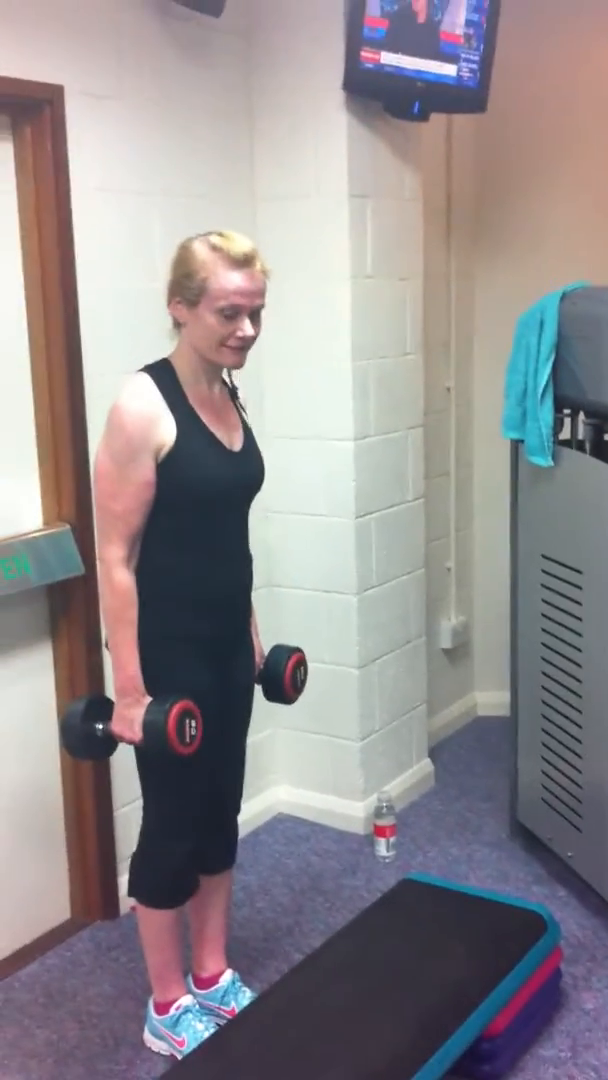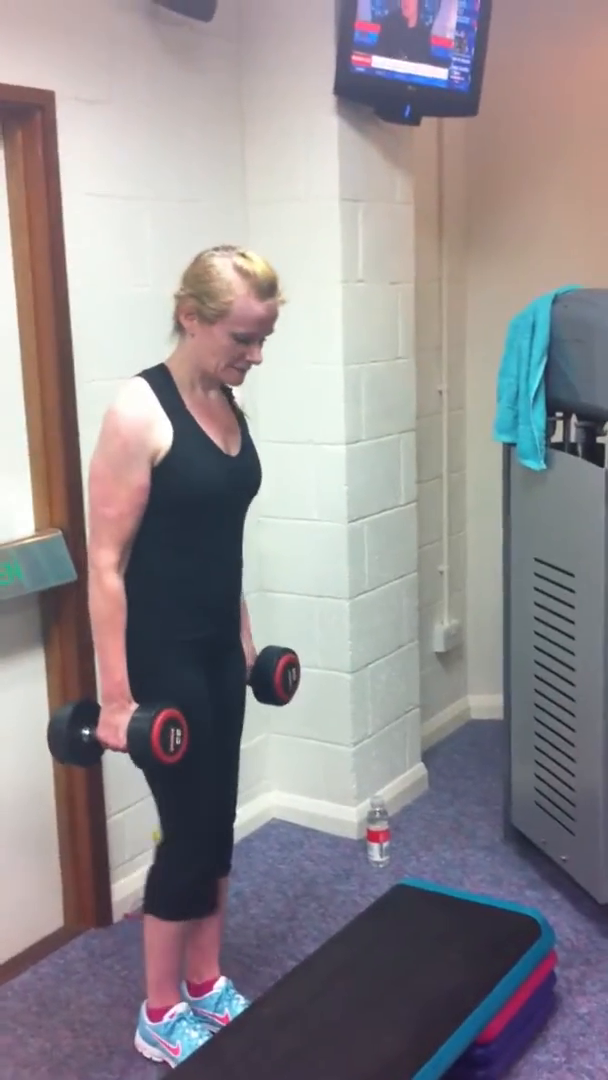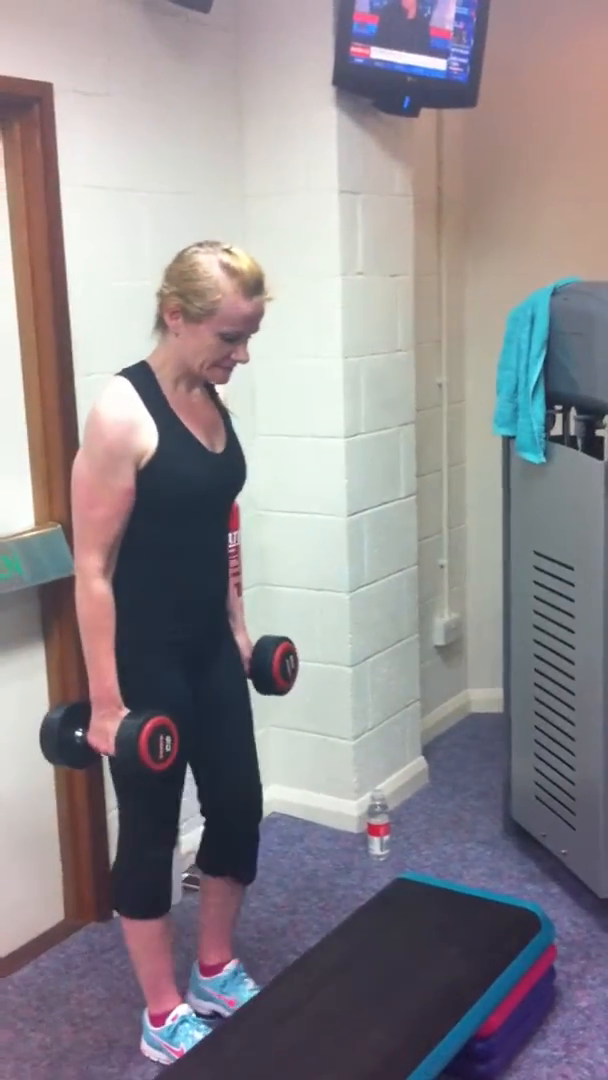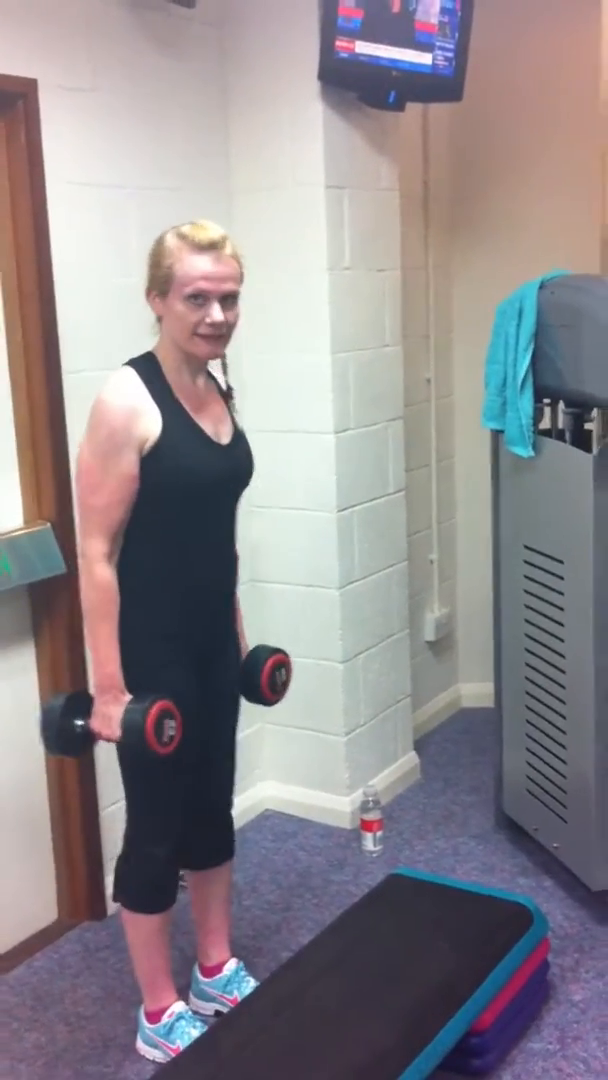
dt=0.5s
person 1, frame 1
left shoulder: (230, 396)
right shoulder: (143, 406)
right elbow: (115, 558)
left wrist: (252, 634)
right wrist: (128, 687)
left hip: (227, 644)
right hip: (169, 651)
left knee: (219, 811)
right knee: (173, 821)
left ankle: (213, 978)
right ankle: (167, 1007)
person 1, frame 2
left shoulder: (227, 404)
right shoulder: (138, 411)
right elbow: (105, 563)
left wrist: (244, 635)
right wrist: (115, 693)
left hip: (217, 647)
right hip: (160, 656)
left knee: (217, 819)
right knee: (190, 830)
left ankle: (207, 985)
right ankle: (160, 1015)
person 1, frame 3
left shoulder: (210, 401)
right shoulder: (121, 414)
right elbow: (91, 570)
left wrist: (239, 626)
right wrist: (106, 700)
left hip: (208, 648)
right hip: (146, 659)
left knee: (238, 806)
right knee: (151, 830)
left ankle: (216, 973)
right ankle: (163, 1016)
person 1, frame 4
left shoulder: (218, 391)
right shoulder: (126, 401)
right elbow: (97, 555)
left wrist: (239, 632)
right wrist: (108, 685)
left hip: (213, 643)
right hip: (151, 652)
left knee: (211, 806)
right knee: (157, 824)
left ankle: (218, 973)
right ankle: (159, 1014)
